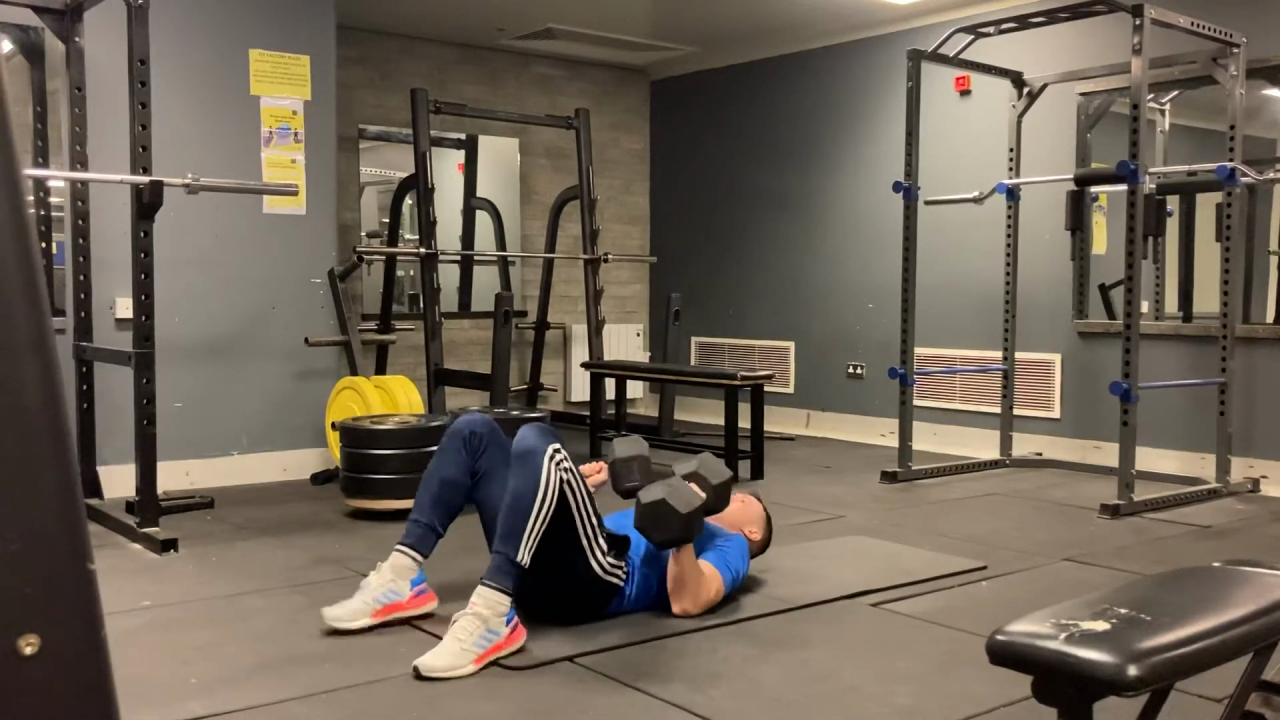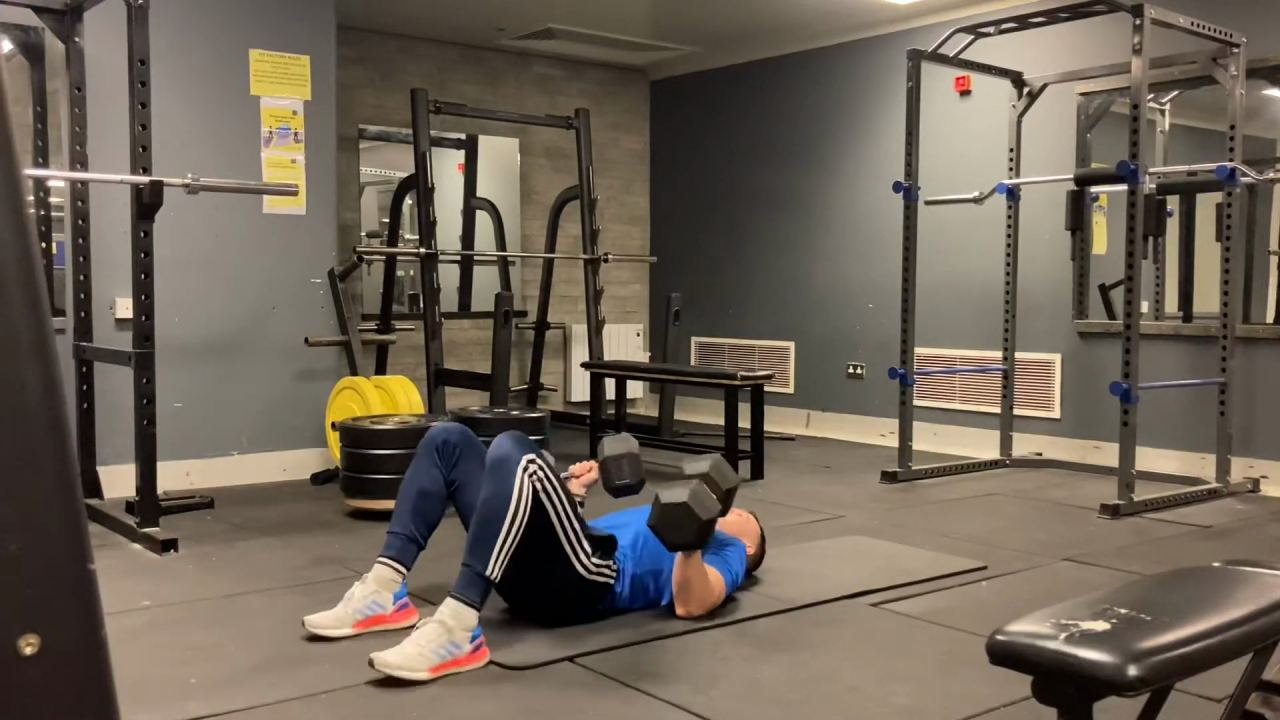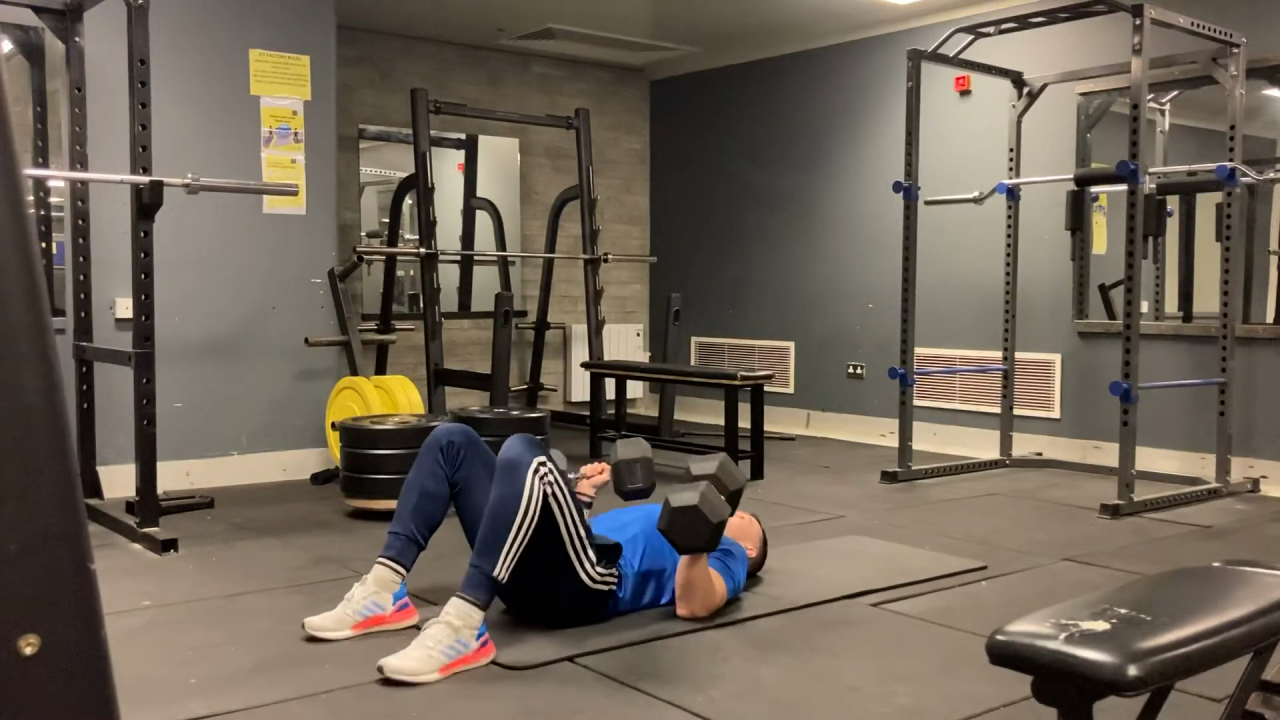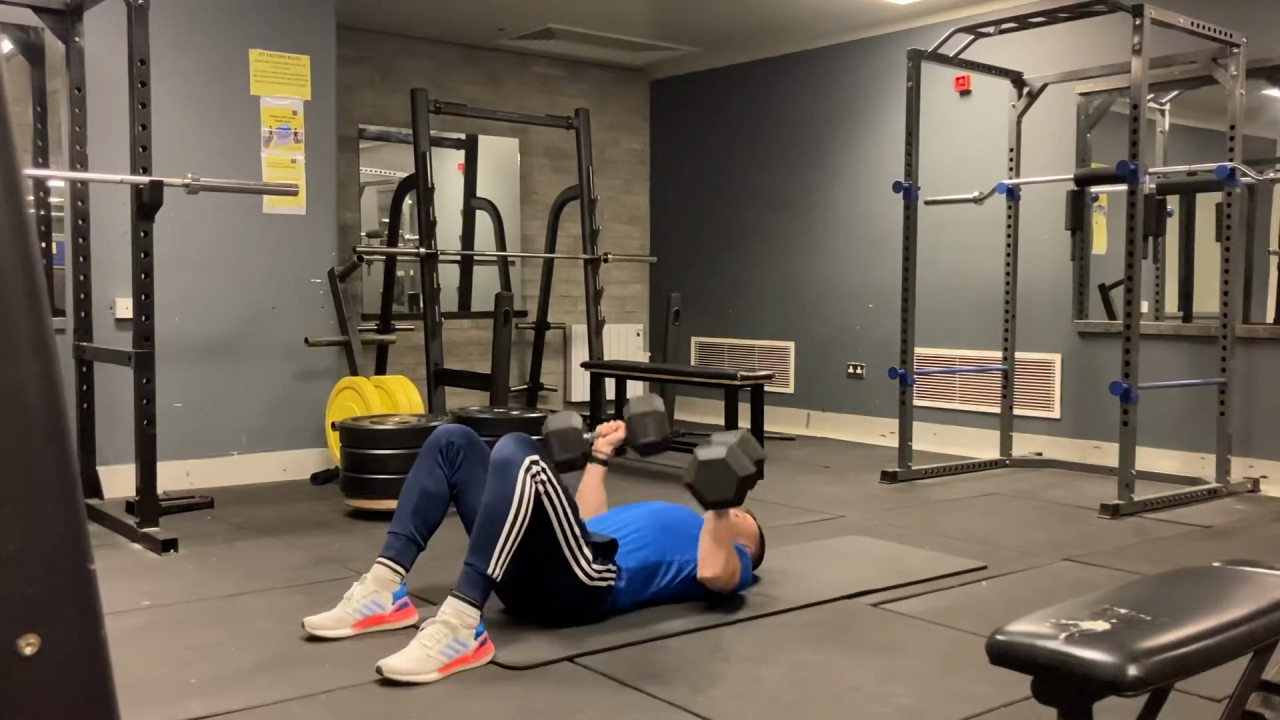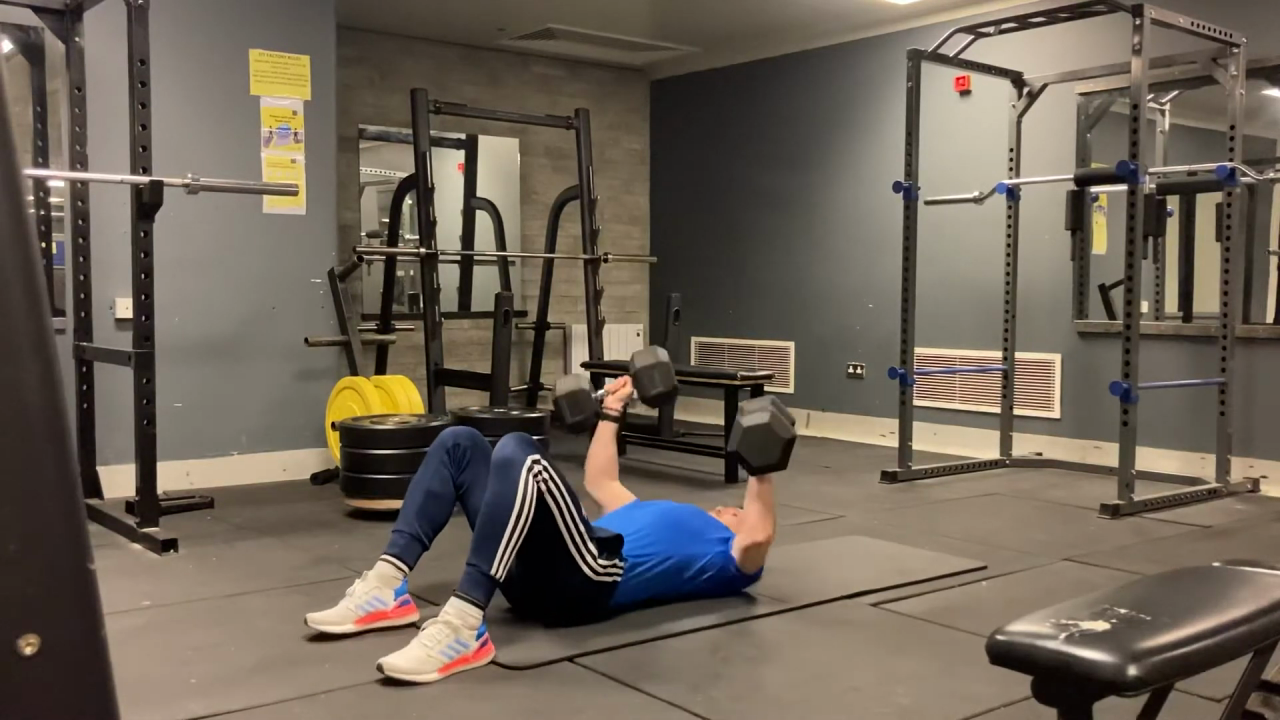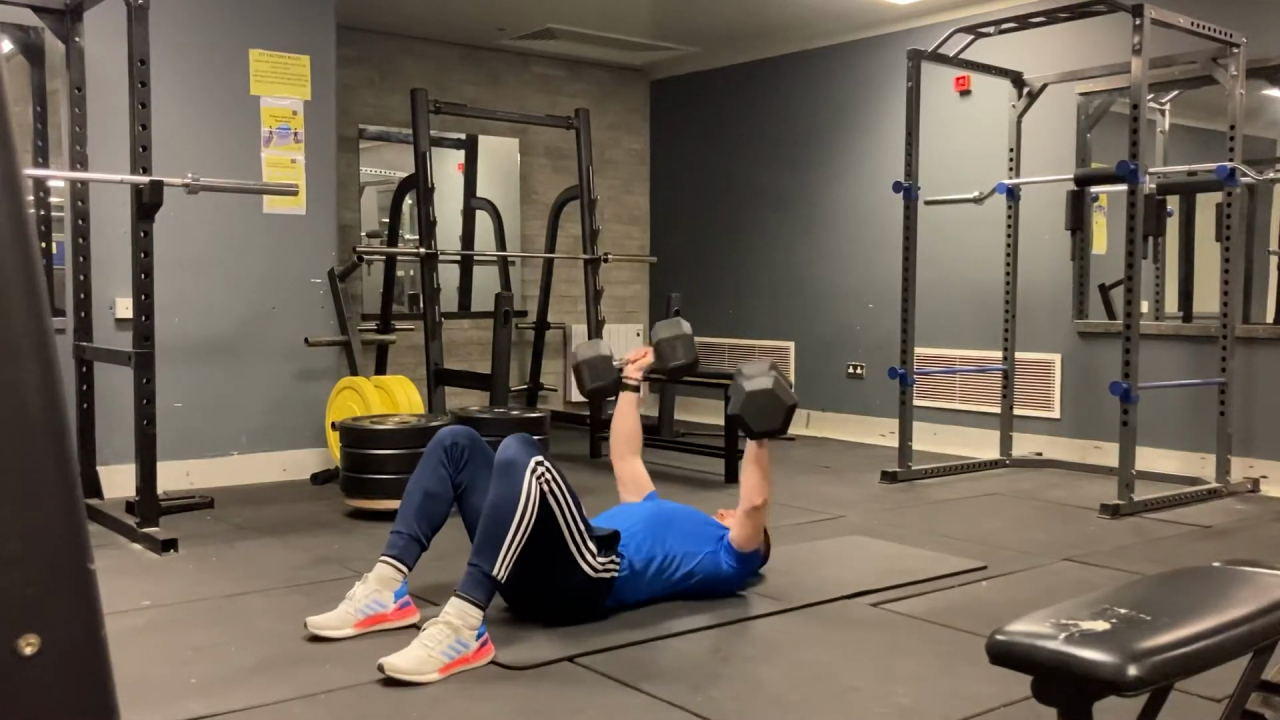
dt=0.4s
person 1, frame 1
left shoulder: (729, 548)
left elbow: (685, 602)
right wrist: (581, 492)
left hip: (593, 579)
right hip: (539, 570)
left knee: (537, 441)
right knee: (473, 431)
left ankle: (492, 617)
right ankle: (402, 581)
person 1, frame 2
left shoulder: (725, 551)
right shoulder: (658, 526)
left elbow: (689, 605)
right wrist: (573, 494)
left hip: (584, 581)
right hip: (530, 570)
left knee: (514, 453)
right knee: (448, 440)
left ankle: (459, 628)
right ankle: (385, 592)
person 1, frame 3
left shoulder: (726, 555)
right shoulder: (666, 529)
left elbow: (691, 605)
right wrist: (583, 496)
left hip: (584, 584)
right hip: (532, 572)
left knee: (524, 453)
right knee: (452, 440)
left ankle: (464, 628)
right ankle: (385, 591)
person 1, frame 4
left shoulder: (731, 558)
right shoulder: (674, 529)
left elbow: (712, 572)
right elbow: (586, 521)
right wrist: (600, 456)
left hip: (583, 581)
right hip: (530, 571)
left knee: (517, 452)
right knee: (452, 441)
left ankle: (461, 627)
right ankle: (385, 592)
person 1, frame 5
left shoulder: (730, 561)
right shoulder: (663, 520)
left elbow: (758, 539)
right elbow: (601, 485)
left wrist: (760, 469)
right wrist: (611, 413)
left hip: (591, 576)
right hip: (536, 570)
left knee: (518, 453)
right knee: (458, 442)
left ankle: (463, 626)
right ankle: (388, 589)
person 1, frame 6
left shoulder: (728, 561)
right shoulder: (668, 521)
left elbow: (754, 505)
right elbow: (625, 460)
left wrist: (758, 434)
right wrist: (630, 383)
left hip: (588, 576)
right hip: (534, 569)
left knee: (521, 454)
right knee: (456, 441)
left ankle: (464, 626)
right ankle: (388, 589)
